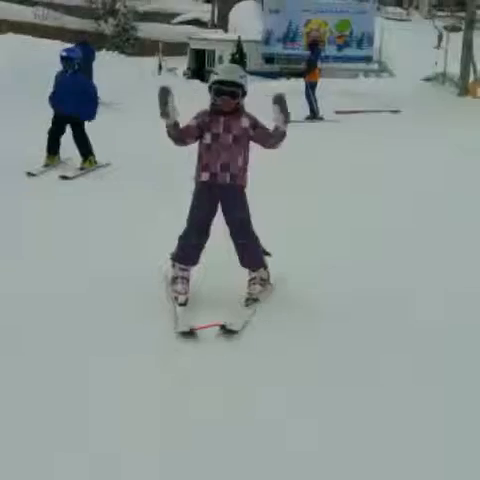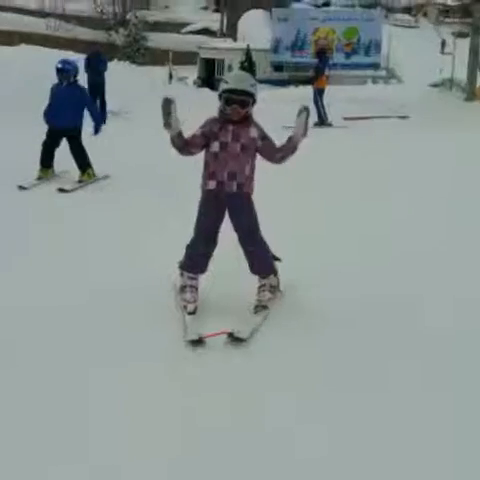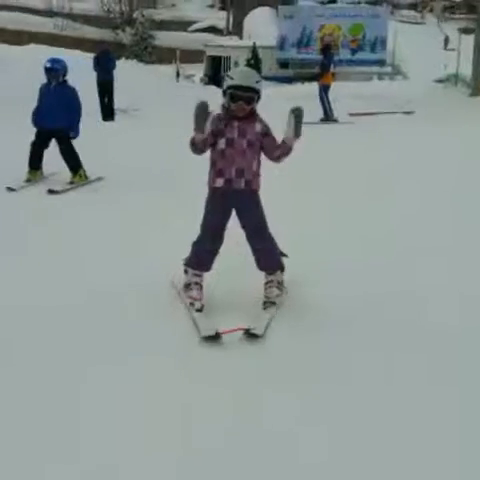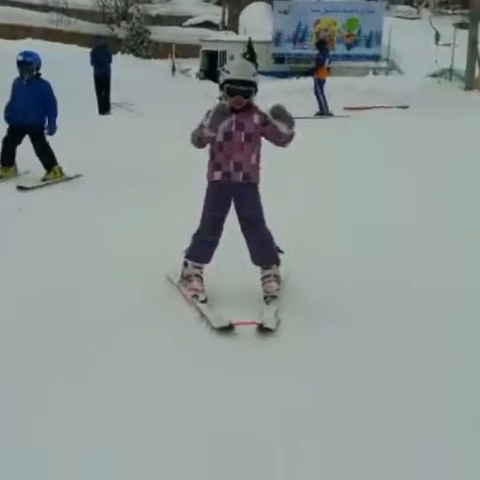
dt=0.2s
person 1, frame 1
left shoulder: (246, 120)
right shoulder: (204, 118)
left elbow: (270, 141)
right elbow: (181, 138)
left wrist: (281, 124)
right wrist: (170, 117)
left hip: (234, 185)
right hip: (206, 182)
left knee: (242, 231)
right knee: (195, 229)
left ankle: (258, 274)
right ankle: (180, 272)
person 1, frame 2
left shoulder: (254, 130)
right shoulder: (212, 126)
left elbow: (277, 156)
right elbow: (187, 148)
left wrist: (297, 137)
right wrist: (174, 129)
left hip: (241, 193)
right hip: (213, 191)
left knee: (251, 238)
right knee: (203, 238)
left ankle: (268, 280)
right ankle: (188, 280)
person 1, frame 3
left shoulder: (258, 126)
right shoulder: (217, 121)
left elbow: (276, 154)
right elbow: (198, 148)
left wrist: (291, 136)
right wrist: (200, 130)
left hip: (248, 189)
right hip: (219, 188)
left knee: (259, 234)
right knee: (210, 235)
left ankle: (274, 276)
right ankle: (193, 277)
person 1, frame 4
left shoulder: (258, 117)
right shoulder: (215, 115)
left elbow: (281, 140)
right elbow: (197, 141)
left wrist: (287, 126)
right wrist: (212, 128)
left hip: (247, 182)
right hip: (218, 181)
left knee: (256, 228)
right knee: (209, 228)
left ankle: (270, 271)
right ankle: (192, 270)
person 2, frame 1
left shoulder: (83, 78)
right shoulder: (60, 76)
left elbow: (93, 95)
right elbow: (55, 93)
left wrist: (91, 112)
right wrist: (53, 102)
left hip: (77, 115)
right hip: (60, 113)
left knee: (79, 136)
right knee: (54, 134)
left ankle: (89, 159)
right ankle: (52, 156)
person 2, frame 2
left shoulder: (79, 90)
right shoulder: (55, 88)
left elbow: (90, 106)
right elbow: (51, 106)
left wrist: (97, 122)
right wrist: (48, 117)
left hip: (73, 127)
right hip: (56, 126)
left knee: (76, 149)
right knee: (48, 146)
left ankle: (87, 172)
right ankle: (46, 169)
person 2, frame 3
left shoulder: (68, 91)
right shoulder: (44, 88)
left elbow: (77, 109)
right elbow: (39, 106)
left wrist: (75, 127)
right wrist: (36, 119)
left hip: (62, 128)
right hip: (44, 127)
left knee: (66, 150)
right knee: (36, 147)
left ankle: (79, 173)
right ankle: (35, 171)
person 2, frame 4
left shoulder: (42, 85)
right shoulder: (17, 83)
left elbow: (51, 104)
right elbow: (13, 101)
left wrist: (52, 122)
left hip: (36, 123)
right hip: (18, 122)
left knee: (40, 146)
left ankle: (54, 170)
